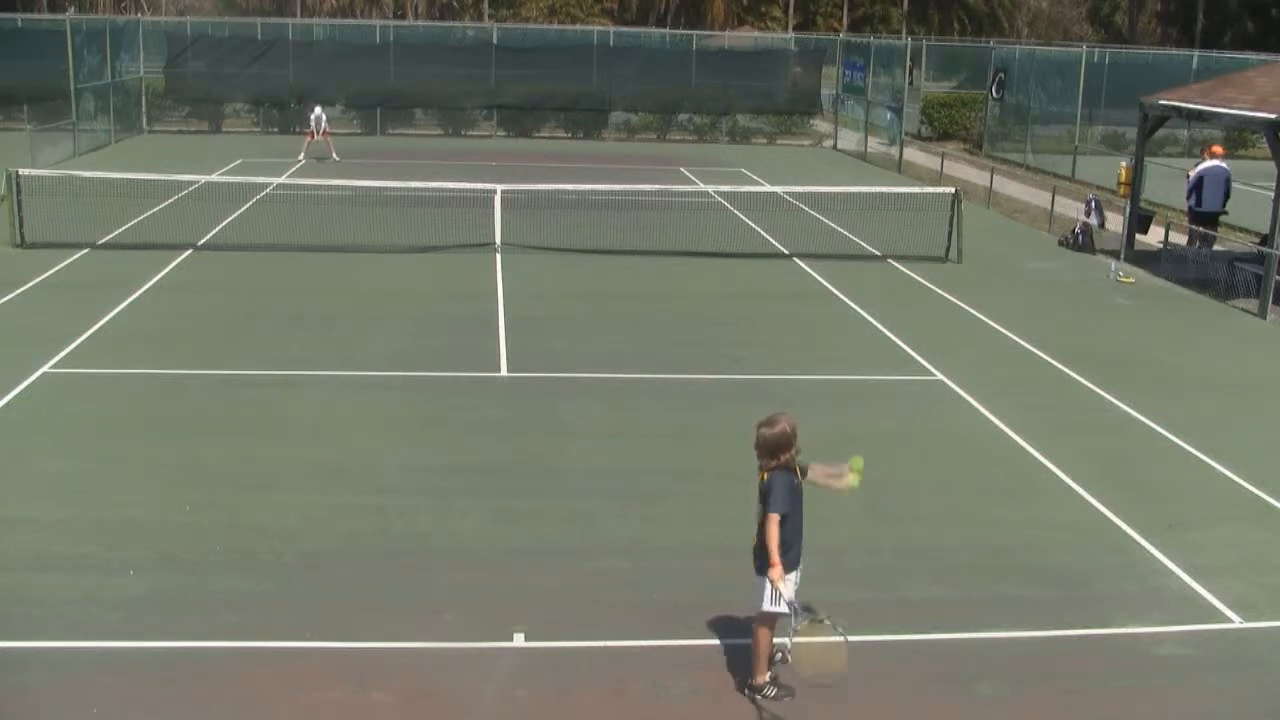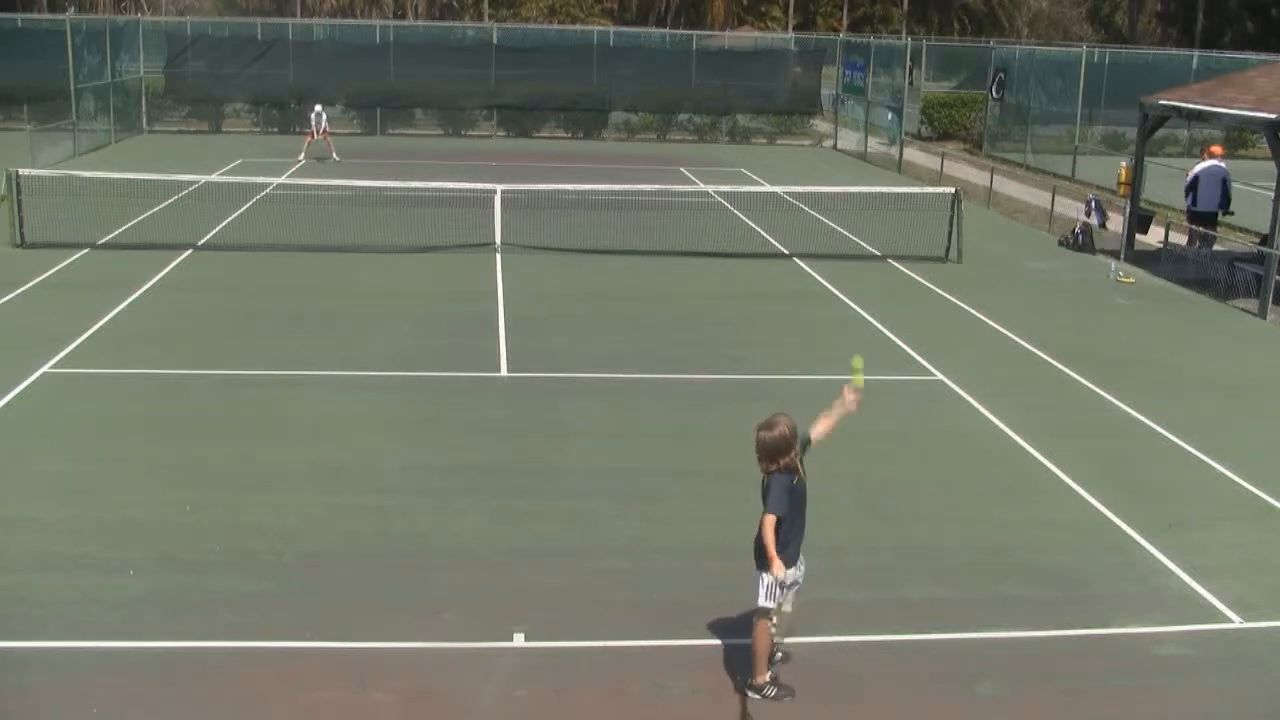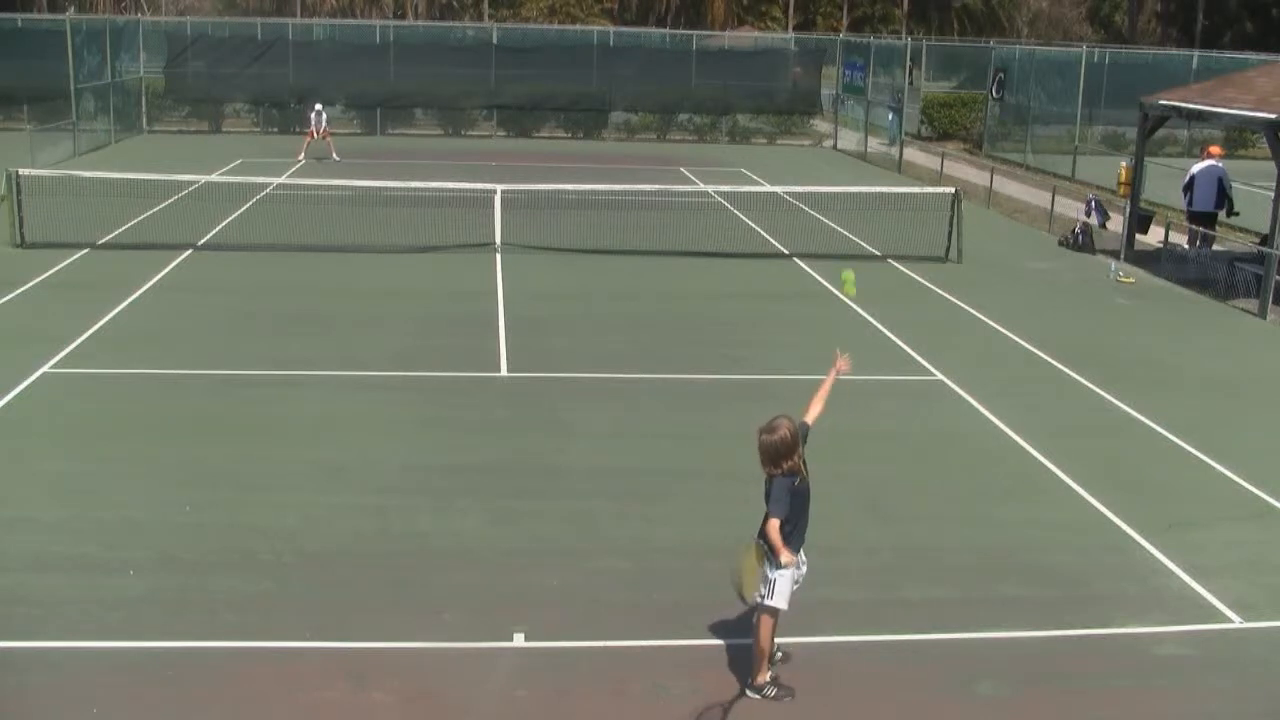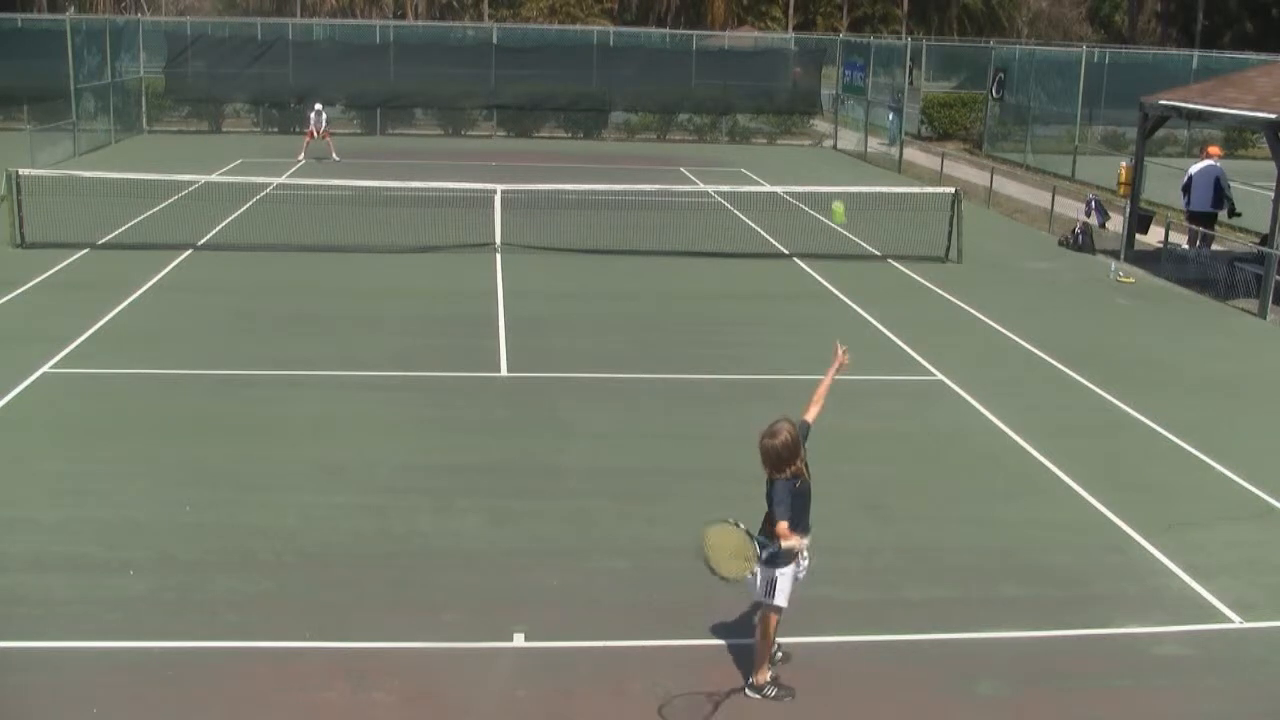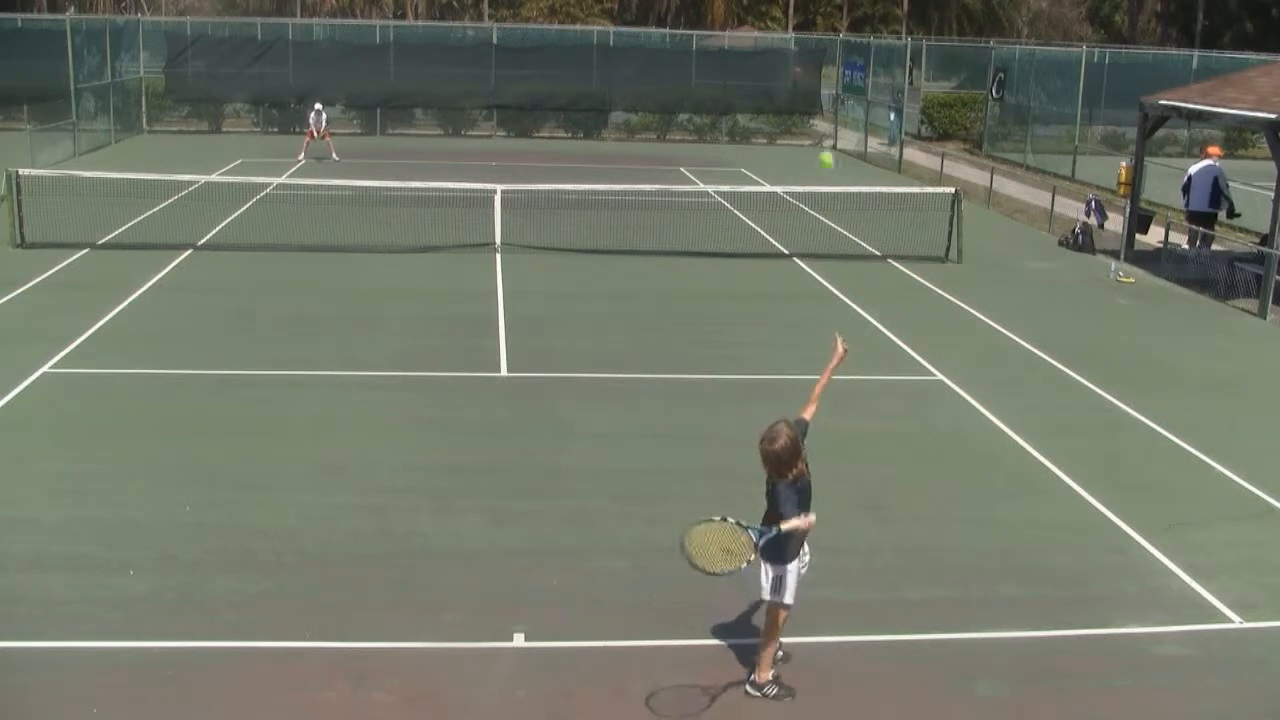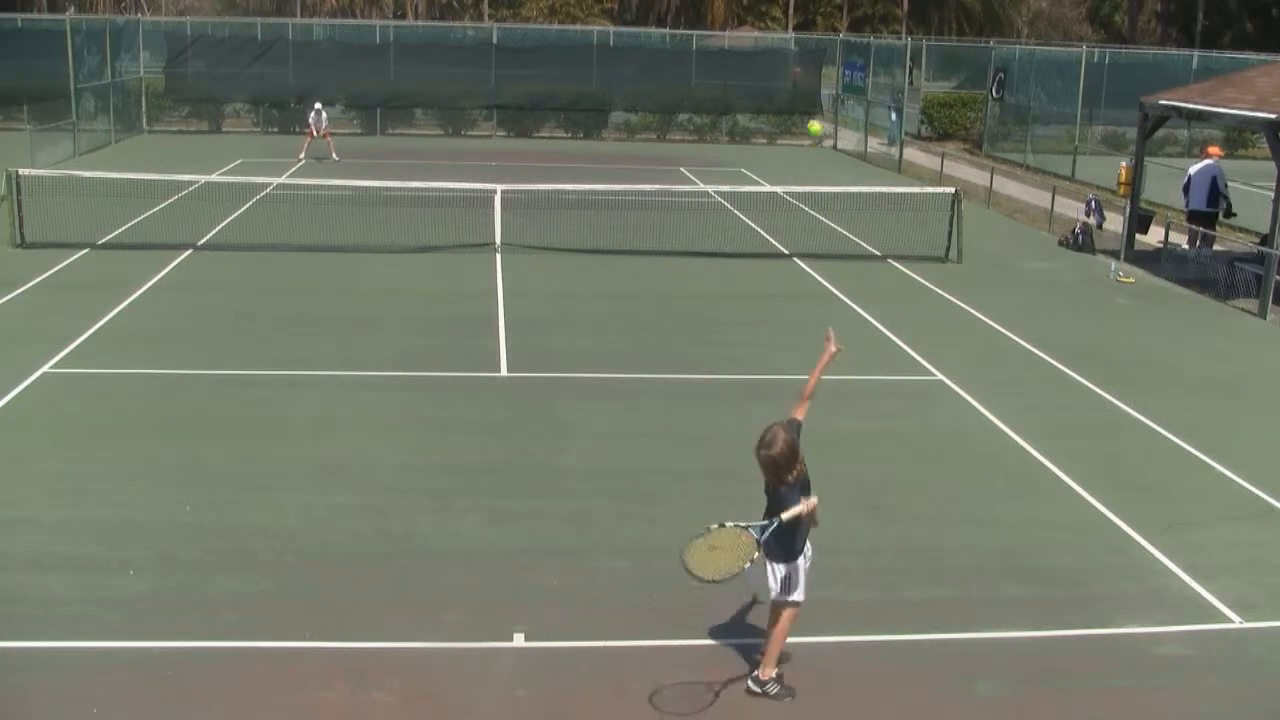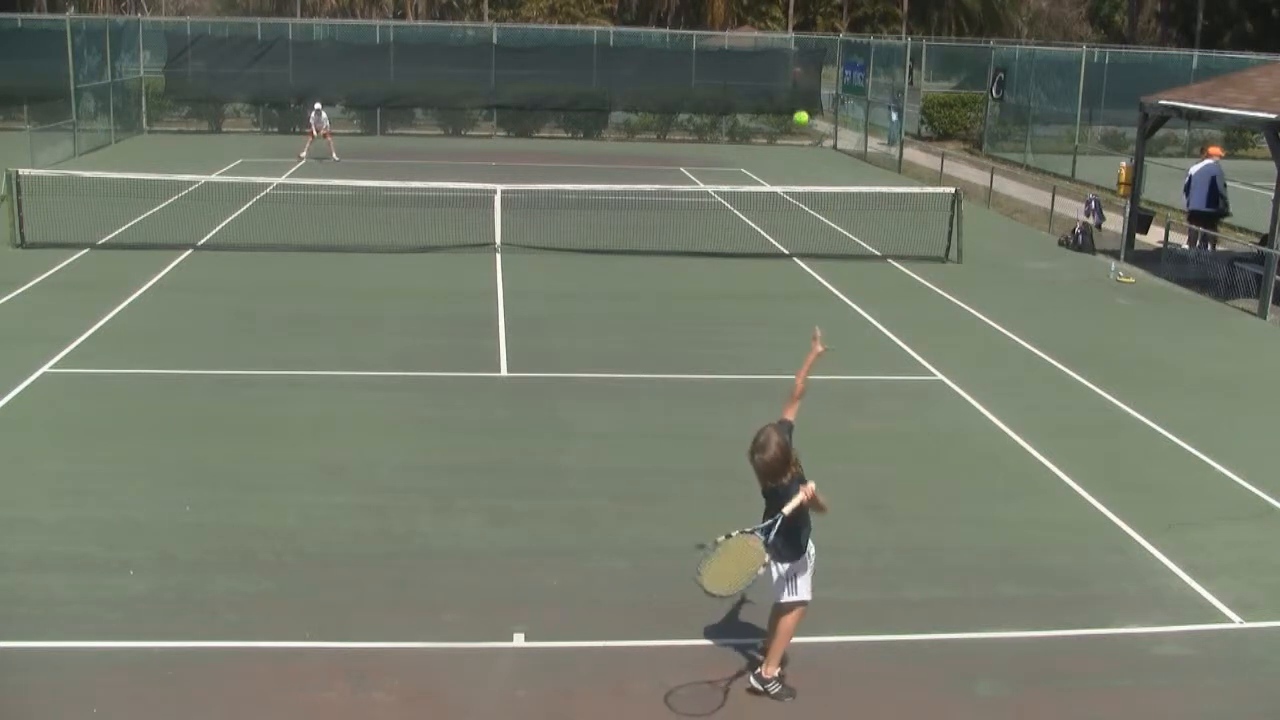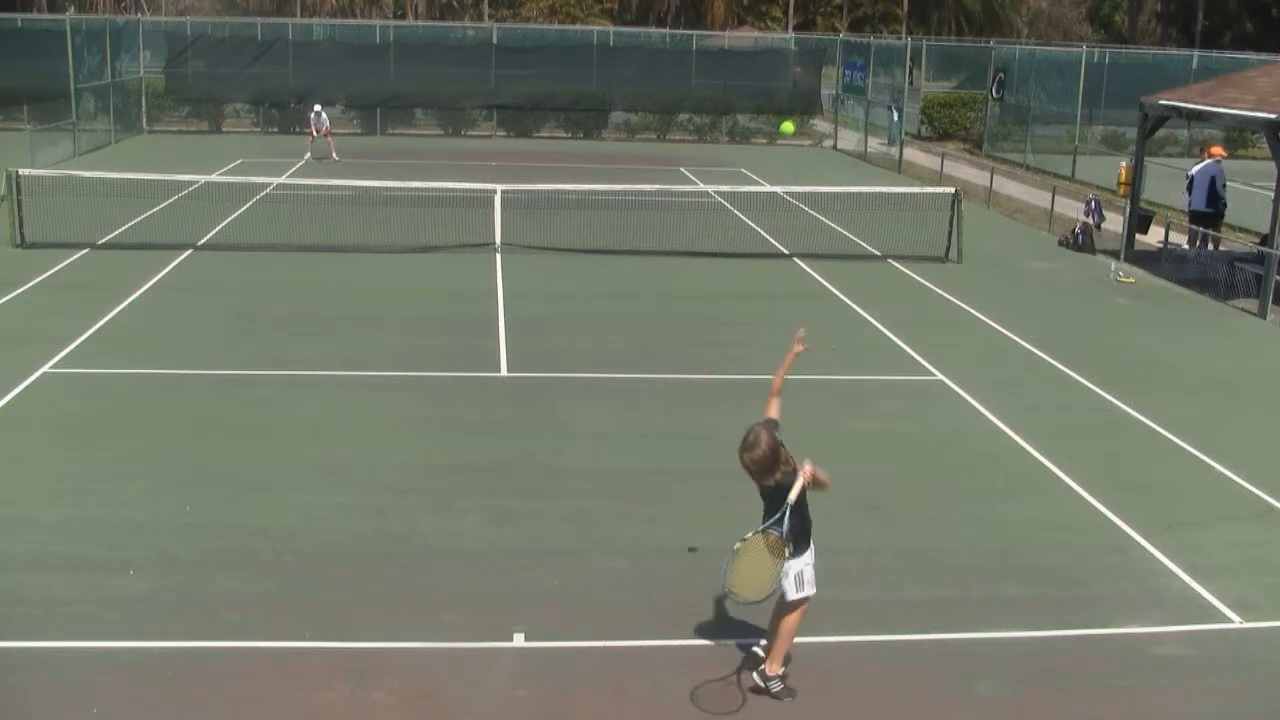
dt=0.1s
person 1, frame 1
left shoulder: (782, 469)
right shoulder: (778, 479)
left elbow: (807, 471)
right elbow: (772, 522)
left wrist: (836, 474)
right wrist: (774, 564)
left hip: (781, 557)
right hip: (776, 560)
left knee: (770, 613)
right knee: (767, 617)
left ankle: (766, 654)
right ankle: (759, 681)
person 1, frame 2
left shoulder: (790, 457)
right shoulder: (779, 481)
left elbow: (815, 431)
right elbow: (767, 524)
left wrist: (841, 407)
right wrist: (773, 561)
left hip: (788, 554)
right hip: (776, 558)
left knee: (779, 611)
right knee: (768, 615)
left ankle: (769, 651)
right ankle: (759, 681)
person 1, frame 3
left shoulder: (793, 447)
right shoulder: (781, 482)
left elbow: (813, 408)
right elbow: (771, 525)
left wrist: (834, 373)
right wrist: (781, 551)
left hip: (790, 548)
right hip: (779, 554)
left knee: (774, 607)
right knee: (769, 612)
left ankle: (768, 650)
right ankle: (759, 679)
person 1, frame 4
left shoulder: (793, 443)
right shoulder: (783, 485)
left elbow: (815, 405)
right elbow: (780, 528)
left wrist: (835, 367)
right wrist: (791, 541)
left hip: (790, 549)
right hip: (777, 554)
left knee: (775, 607)
right knee: (771, 610)
left ankle: (769, 650)
right ankle: (759, 679)
person 1, frame 5
left shoulder: (792, 440)
right shoulder: (785, 486)
left elbow: (812, 401)
right elbow: (787, 523)
left wrist: (835, 362)
right wrist: (801, 523)
left hip: (791, 546)
right hip: (780, 550)
left knee: (779, 605)
right knee: (779, 609)
left ankle: (769, 649)
right ankle: (760, 677)
person 1, frame 6
left shoulder: (785, 441)
right shoulder: (786, 488)
left elbow: (805, 398)
right elbow: (806, 519)
left wrist: (826, 358)
right wrist: (808, 509)
left hip: (787, 543)
right hip: (784, 551)
left knee: (784, 602)
right knee: (787, 606)
left ankle: (770, 649)
right ankle: (763, 674)
person 1, frame 7
left shoulder: (779, 442)
right shoulder: (784, 487)
left elbow: (795, 397)
right elbow: (821, 508)
left wrist: (813, 356)
right wrist: (810, 495)
left hip: (789, 541)
right hip: (788, 549)
left knee: (785, 602)
right knee: (795, 606)
left ankle: (769, 649)
right ankle: (766, 673)
person 1, frame 8
left shoulder: (758, 460)
right shoulder: (784, 475)
left elbow: (774, 395)
right elbow: (825, 484)
left wrist: (791, 356)
right wrist: (809, 476)
right hip: (793, 546)
left knee: (791, 595)
right knee: (797, 606)
left ankle: (770, 644)
right ankle: (770, 670)
